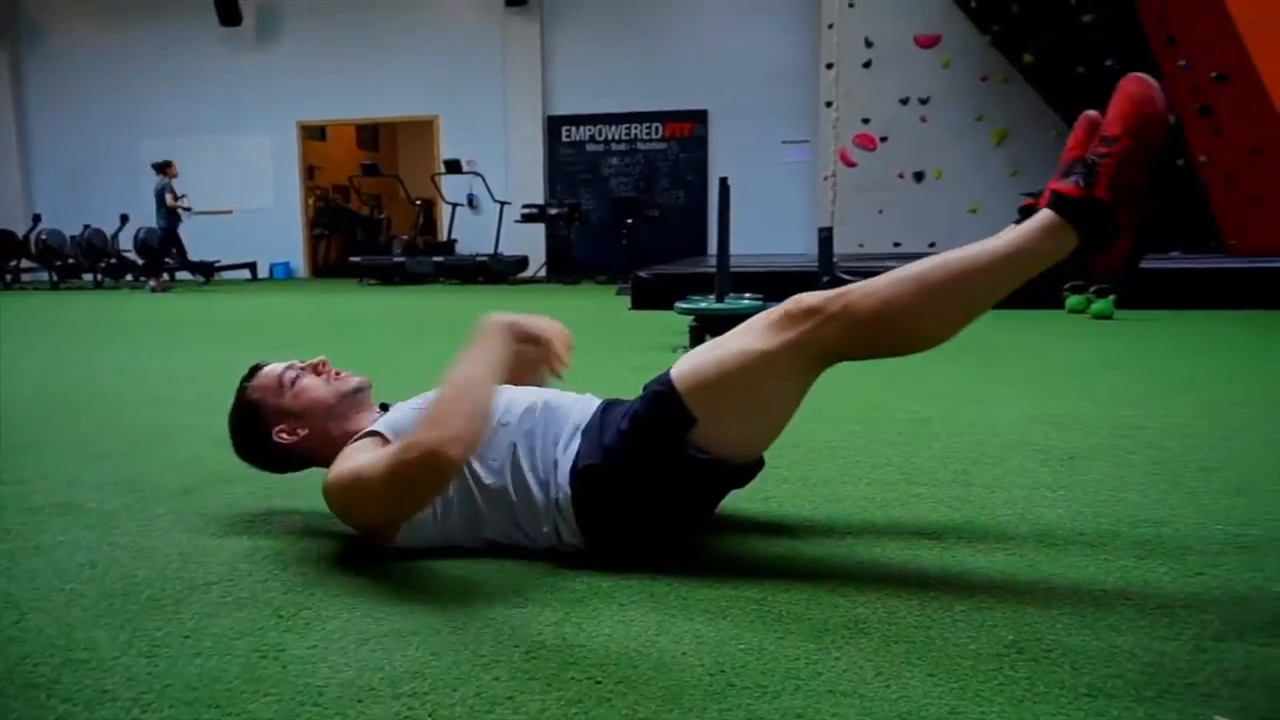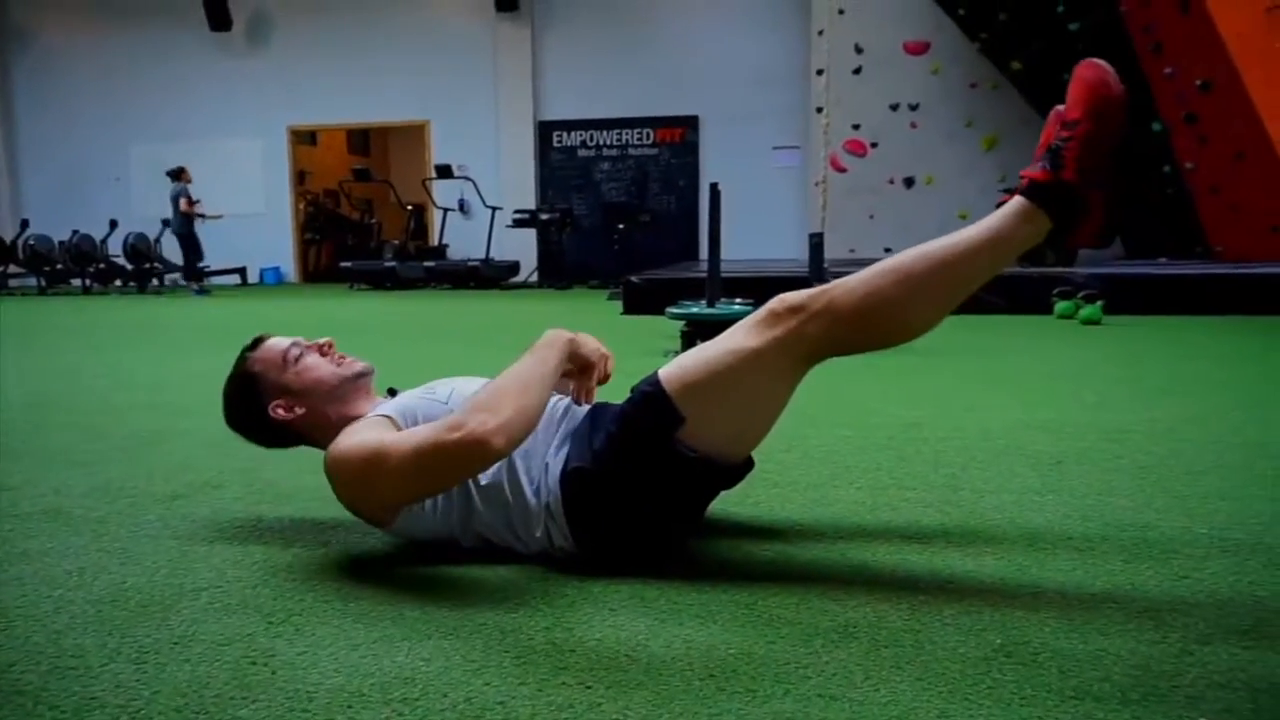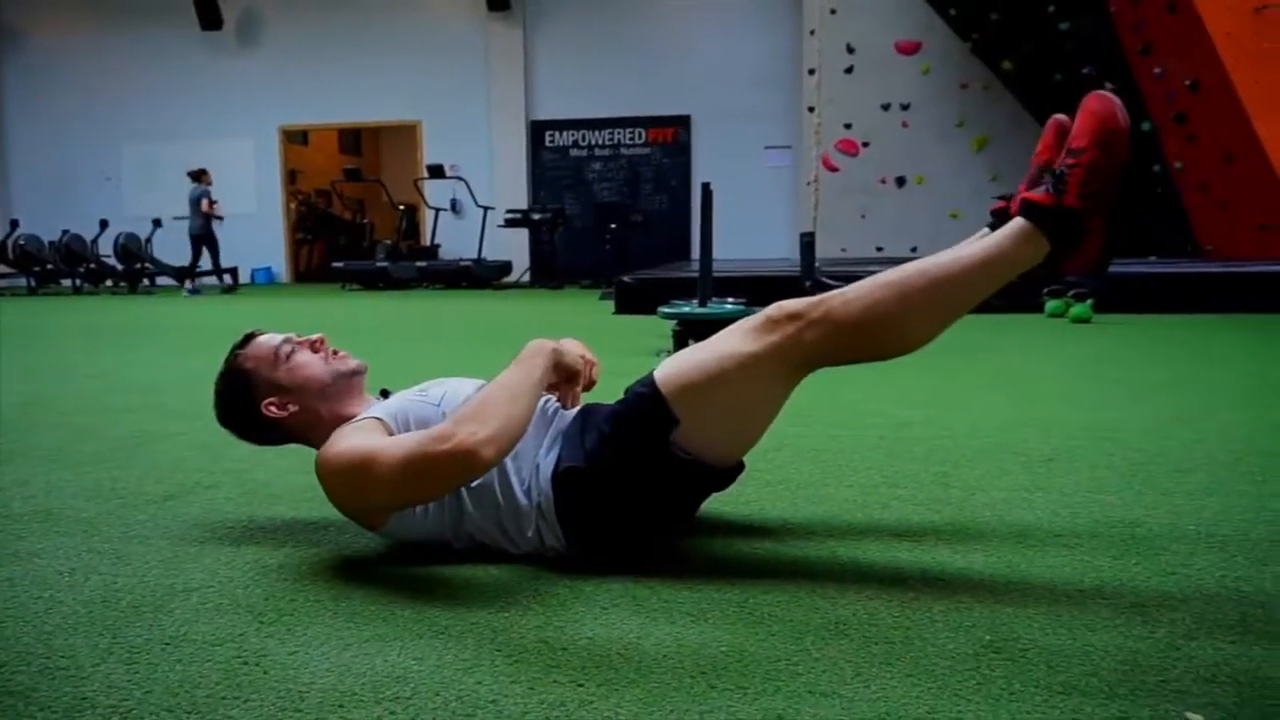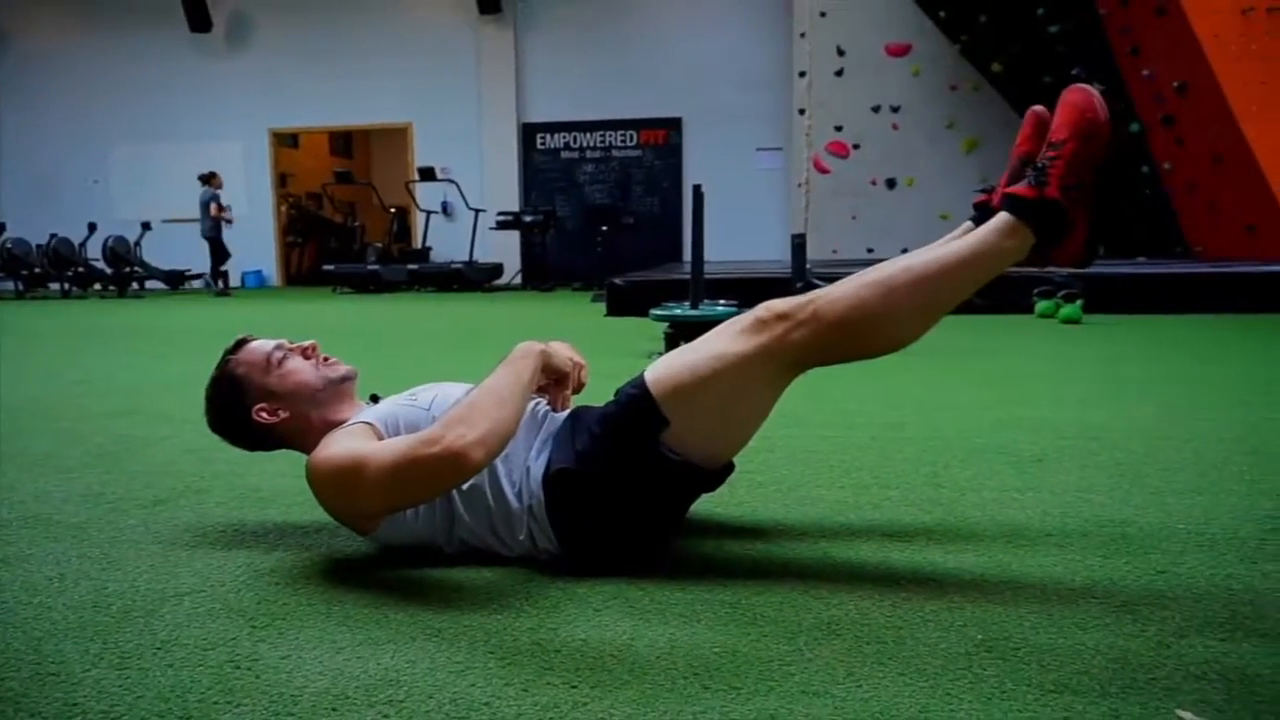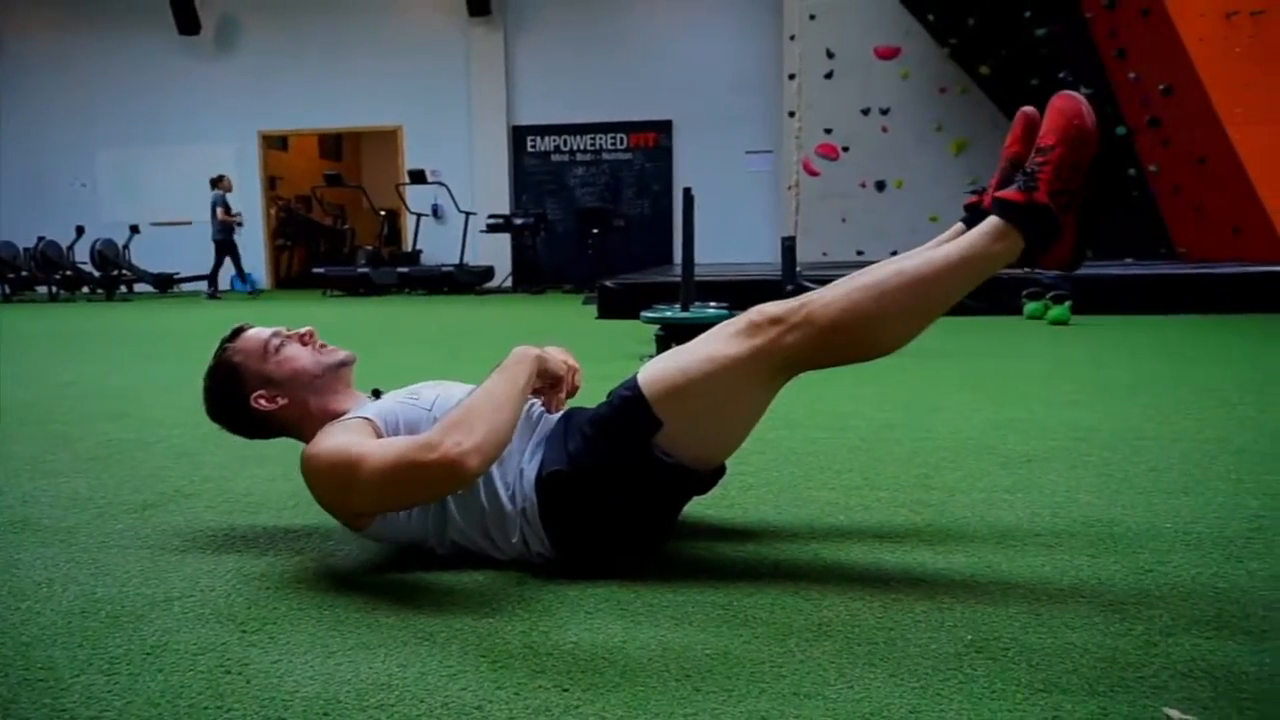
dt=0.3s
person 1, frame 1
left shoulder: (396, 435)
right shoulder: (358, 484)
left elbow: (496, 399)
right elbow: (441, 448)
left wrist: (518, 342)
right wrist: (496, 331)
left hip: (623, 449)
right hip: (617, 484)
left knee: (818, 315)
right knee: (815, 321)
left ankle: (1055, 224)
right ankle: (1075, 223)
person 1, frame 2
left shoulder: (395, 417)
right shoulder: (356, 458)
right elbow: (481, 439)
left wrist: (563, 365)
right wrist: (554, 344)
left hip: (614, 457)
right hip: (608, 486)
left knee: (803, 318)
right knee: (798, 319)
left ankle: (1030, 210)
right ankle: (1043, 206)
person 1, frame 3
left shoulder: (392, 417)
right shoulder: (348, 459)
right elbow: (472, 447)
left wrist: (551, 370)
right wrist: (538, 354)
left hip: (604, 455)
right hip: (599, 487)
left knee: (799, 322)
right knee: (797, 327)
left ankle: (1020, 227)
right ankle: (1043, 229)
person 1, frame 4
left shoulder: (383, 422)
right shoulder: (338, 464)
right elbow: (461, 451)
left wrist: (544, 371)
right wrist: (527, 354)
left hip: (594, 455)
right hip: (590, 489)
left knee: (785, 321)
right knee: (788, 326)
left ankle: (998, 222)
right ankle: (1028, 223)
person 1, frame 5
left shoulder: (379, 415)
right shoulder: (334, 458)
right elbow: (456, 457)
left wrist: (538, 376)
right wrist: (521, 362)
left hip: (587, 456)
right hip: (583, 491)
left knee: (779, 321)
right knee: (781, 331)
left ankle: (988, 224)
right ankle: (1018, 227)
